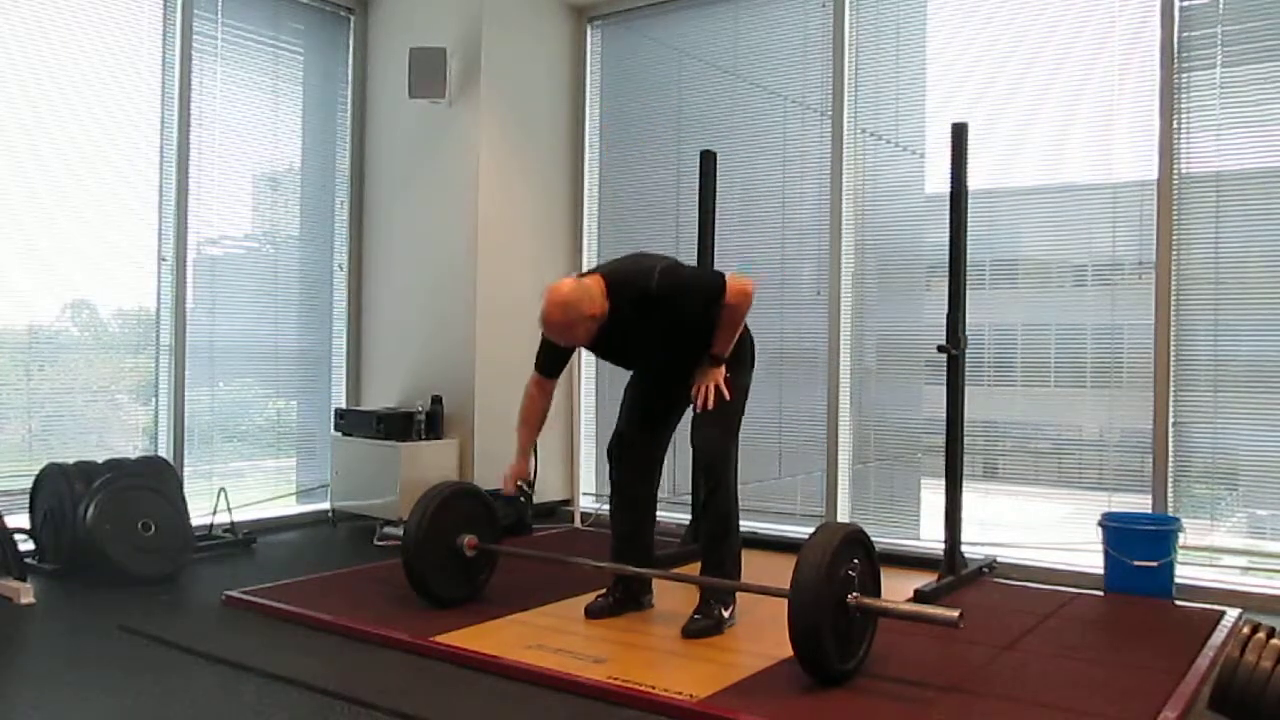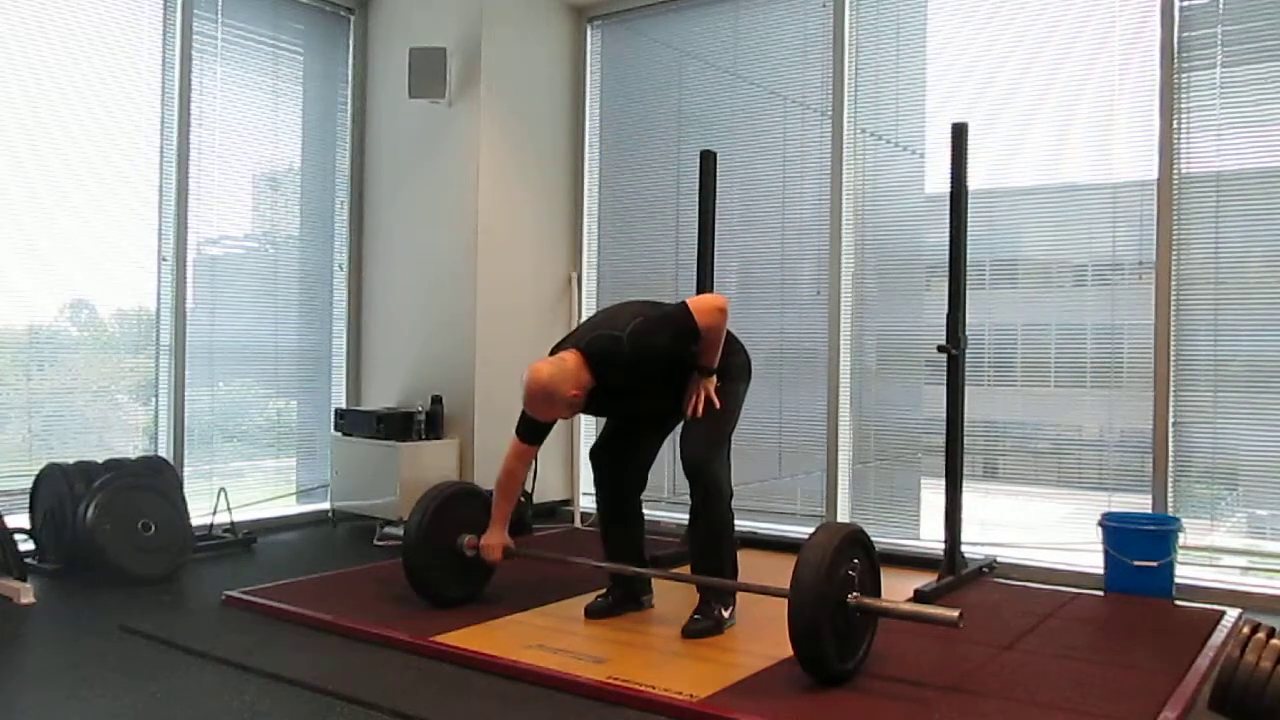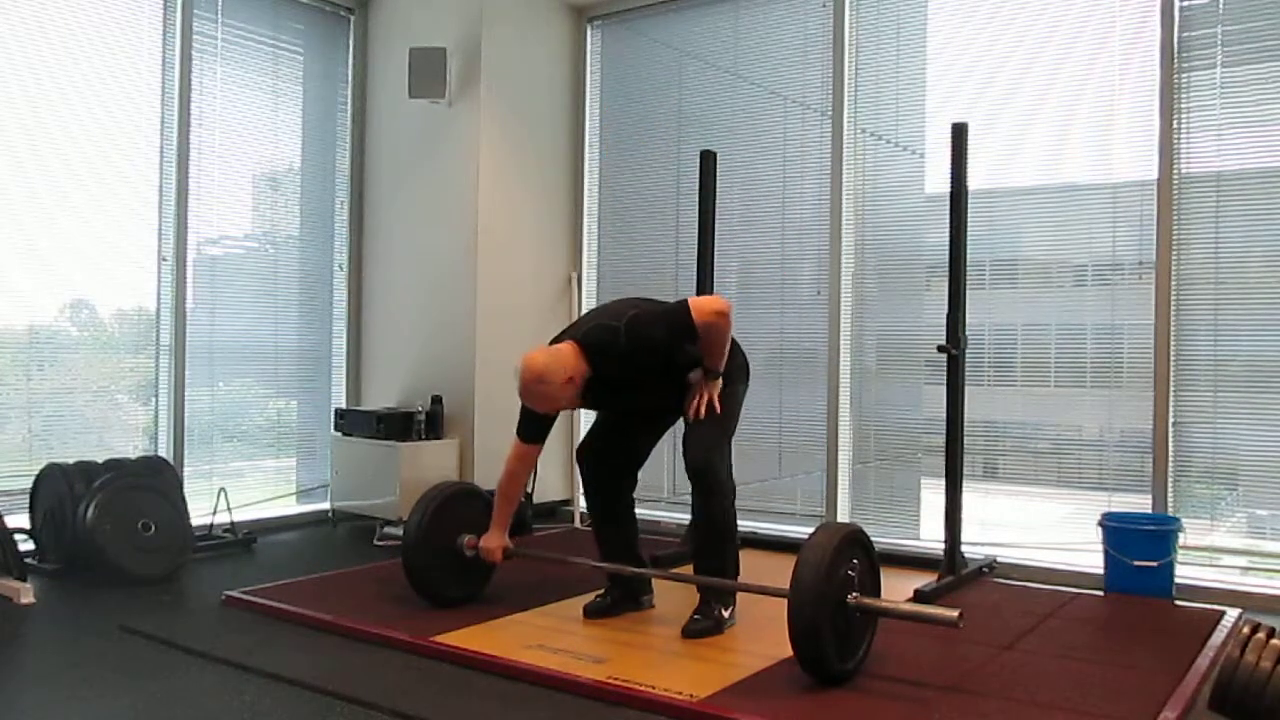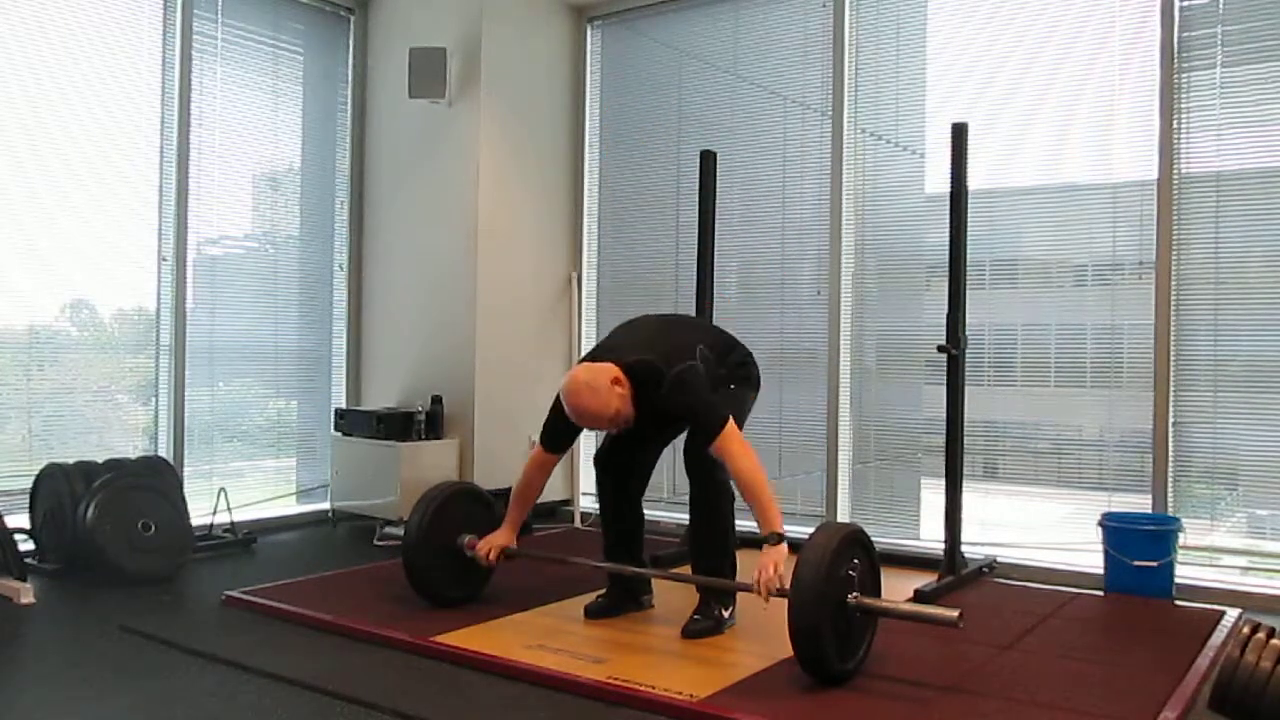
dt=0.5s
person 1, frame 1
left shoulder: (653, 287)
right shoulder: (566, 316)
left elbow: (741, 291)
right elbow: (540, 385)
left wrist: (714, 362)
right wrist: (521, 458)
left hip: (719, 356)
right hip: (658, 364)
left knee: (712, 455)
right knee: (627, 453)
left ankle: (719, 596)
right ankle: (632, 584)
person 1, frame 2
left shoulder: (630, 347)
right shoulder: (552, 382)
left elbow: (715, 307)
right elbow: (519, 457)
left wrist: (705, 374)
right wrist: (496, 528)
left hip: (716, 369)
left knee: (701, 461)
right knee: (609, 459)
left ankle: (718, 598)
right ankle: (629, 585)
person 1, frame 3
left shoulder: (628, 338)
right shoulder: (546, 379)
left elbow: (717, 308)
right elbow: (521, 457)
left wrist: (711, 378)
right wrist: (497, 530)
left hip: (707, 370)
left knee: (705, 461)
right knee: (595, 458)
left ankle: (718, 597)
right ankle: (629, 585)
person 1, frame 4
left shoulder: (675, 379)
right shoulder: (580, 394)
left elbow: (738, 457)
right elbow: (541, 463)
left wrist: (773, 538)
right wrist: (508, 529)
left hip: (726, 374)
left knee: (704, 462)
right knee: (613, 463)
left ankle: (718, 598)
right ankle: (629, 585)
